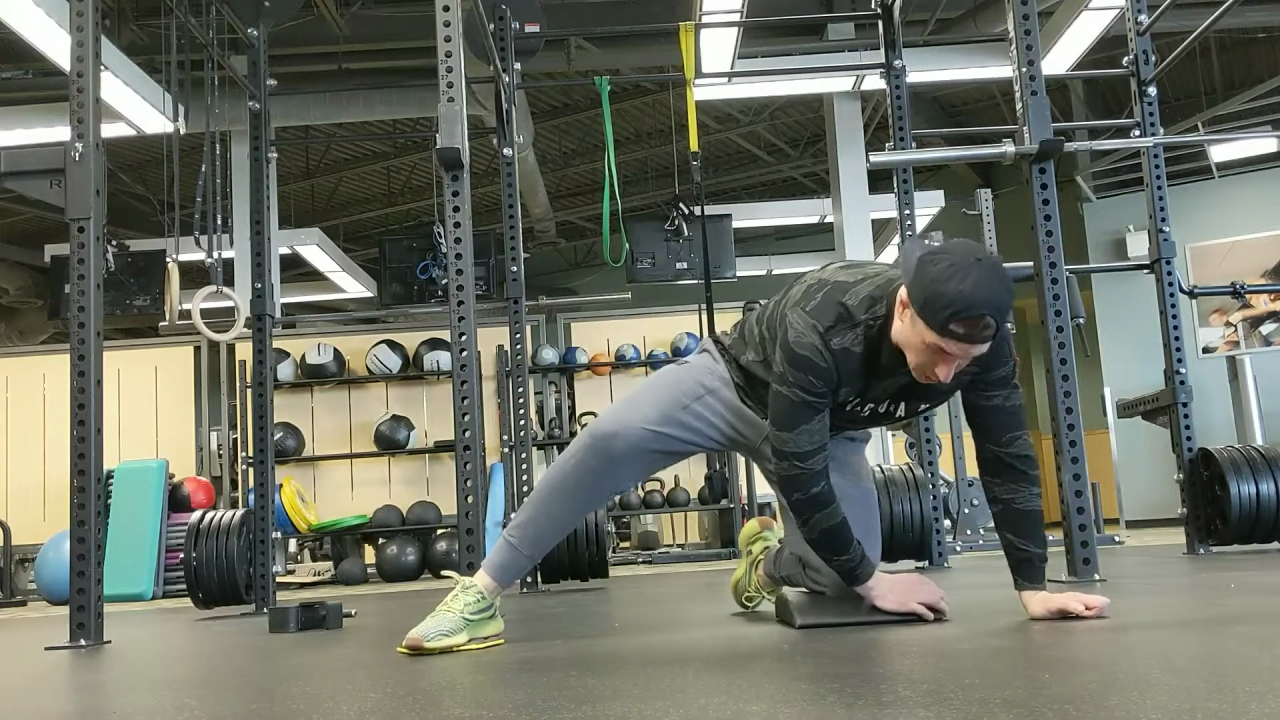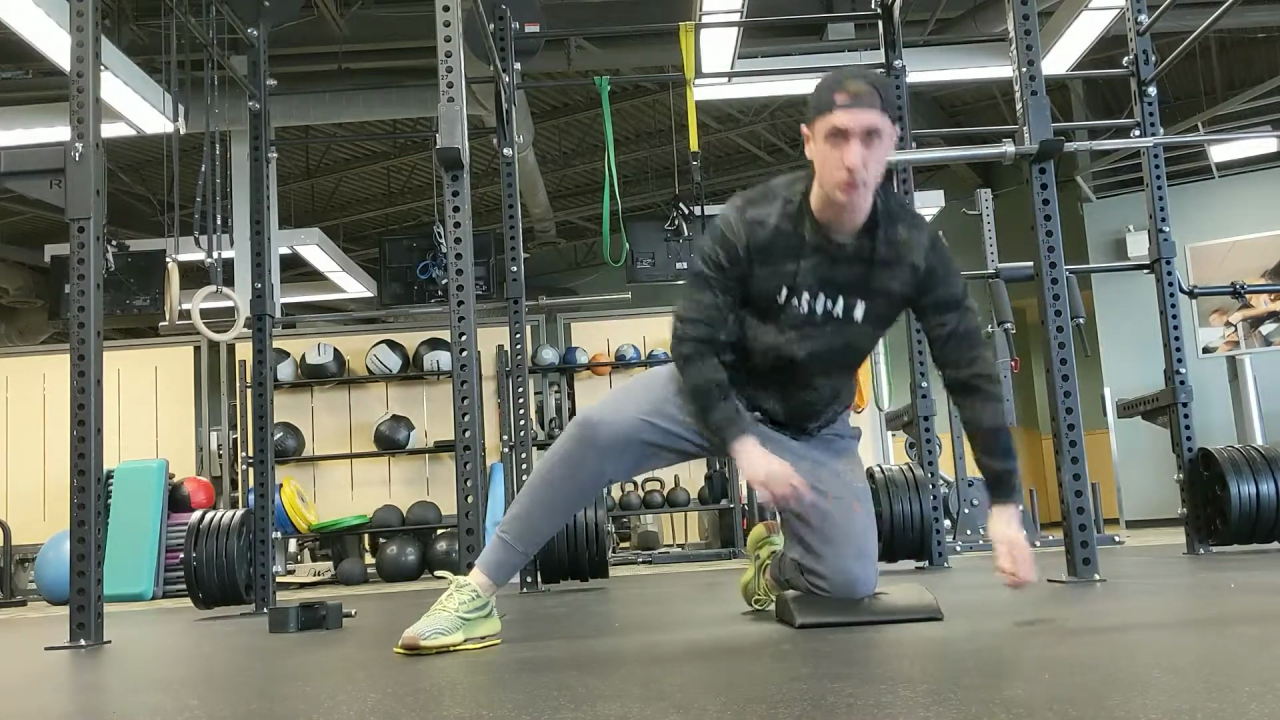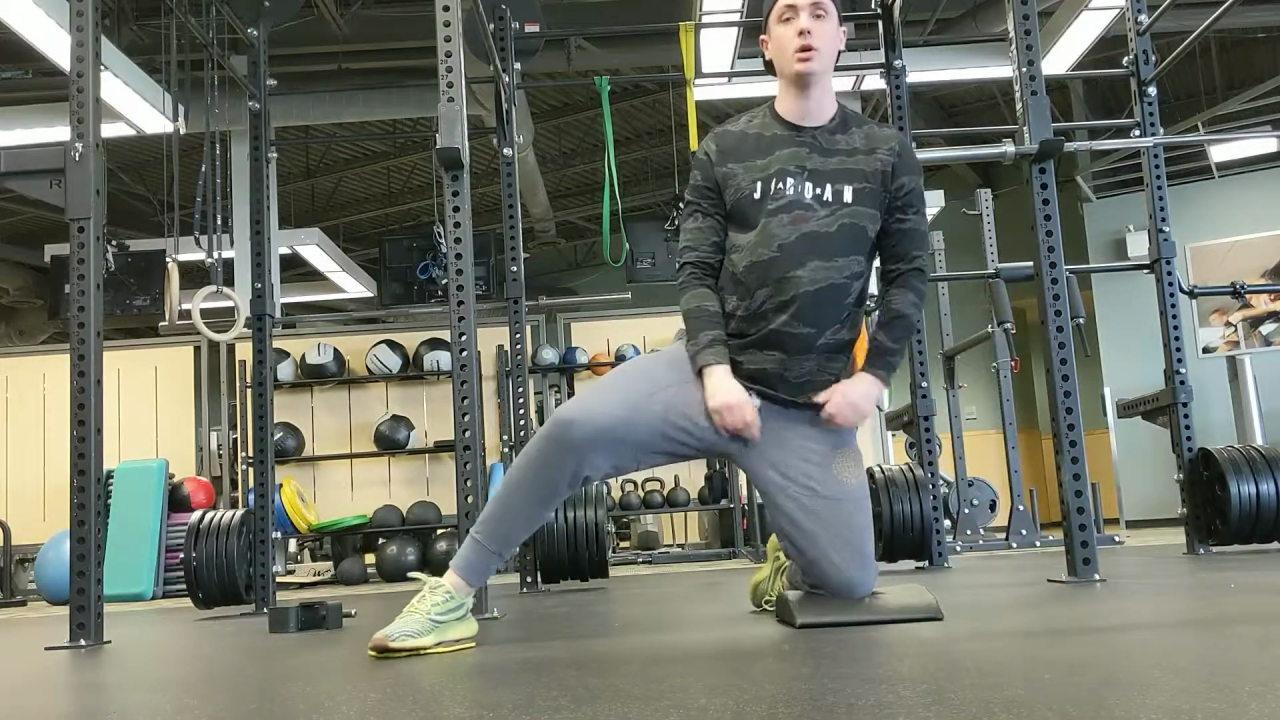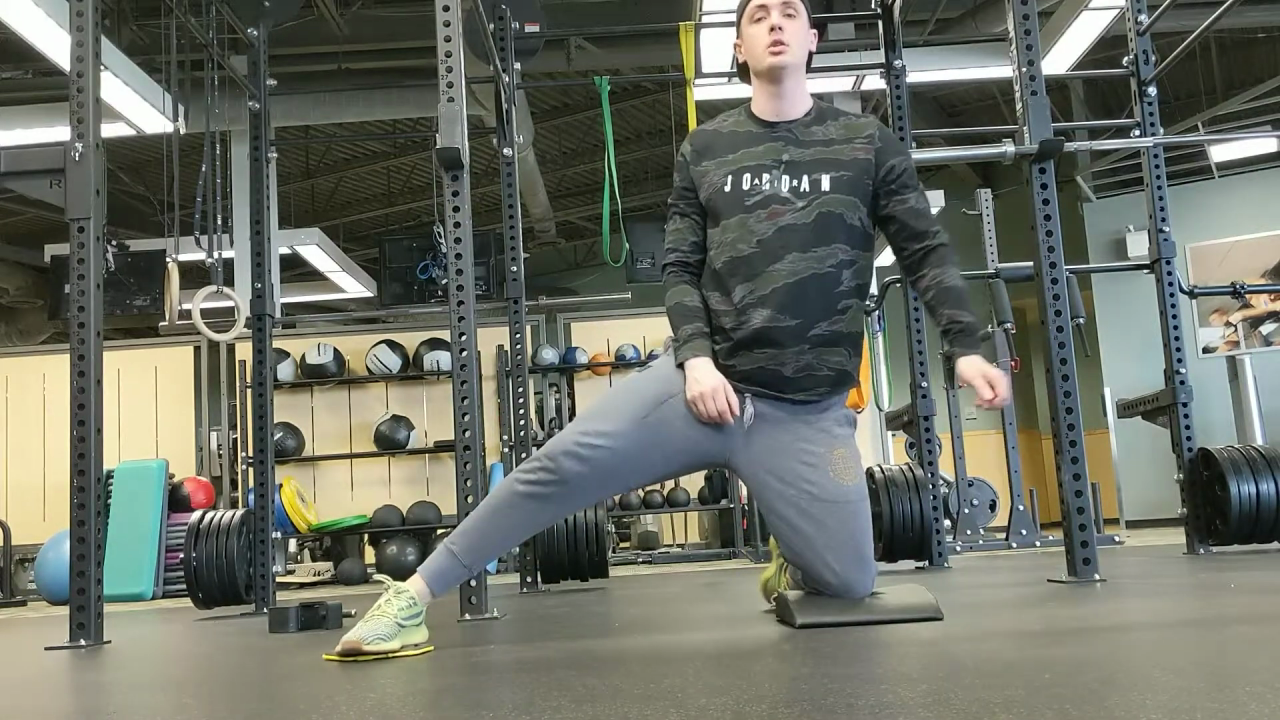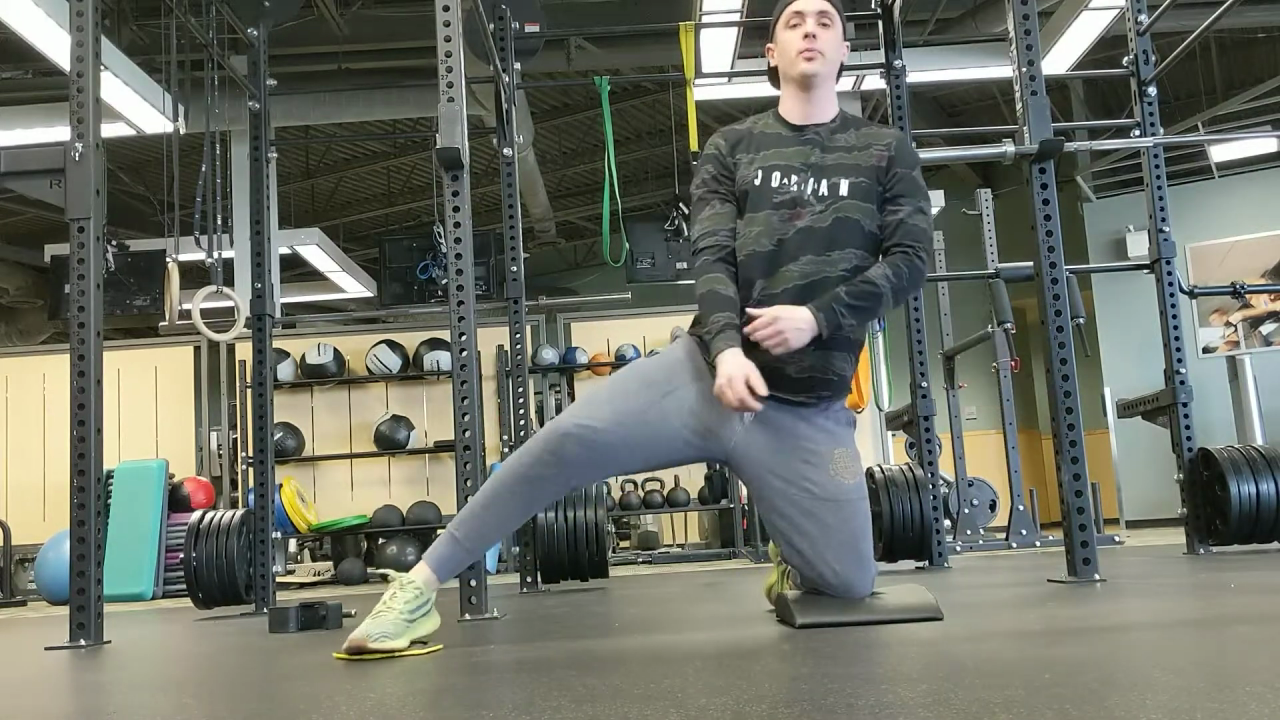
dt=0.5s
person 1, frame 1
left shoulder: (979, 345)
right shoulder: (821, 322)
left elbow: (1009, 462)
right elbow: (797, 469)
left wrist: (1034, 586)
right wrist: (869, 577)
left hip: (826, 427)
right hip: (736, 382)
left knee: (845, 579)
right knee: (612, 438)
left ankle: (769, 556)
right ankle: (481, 595)
person 1, frame 2
left shoulder: (916, 250)
right shoulder: (748, 222)
left elbow: (972, 374)
right elbow: (695, 344)
left wrist: (1004, 506)
right wrist: (740, 445)
left hip: (810, 429)
right hip: (709, 383)
left knee: (849, 583)
right knee: (599, 427)
left ankle: (773, 559)
right ankle: (479, 593)
person 1, frame 3
left shoulder: (887, 154)
right shoulder: (726, 148)
left elbow: (906, 279)
right elbow: (697, 272)
left wrist: (872, 377)
right wrist: (713, 369)
left hip: (809, 405)
right hip: (715, 372)
left knee: (849, 582)
right knee: (575, 429)
left ankle: (792, 559)
right ankle: (453, 591)
person 1, frame 4
left shoulder: (867, 143)
right shoulder: (705, 148)
left elbow: (926, 251)
right elbow: (680, 269)
left wrist: (967, 347)
right wrist: (695, 359)
left hip: (808, 407)
right hip: (708, 376)
left knee: (848, 584)
right knee: (565, 465)
left ankle: (795, 556)
right ankle: (415, 596)
person 1, frame 5
left shoulder: (887, 152)
right shoulder: (731, 147)
left elbow: (908, 261)
right elbow: (711, 258)
left wrist: (817, 318)
right wrist: (725, 350)
left hip: (808, 403)
right hip: (704, 364)
left knee: (849, 584)
right knee: (568, 440)
left ankle: (792, 555)
right ankle: (421, 586)
